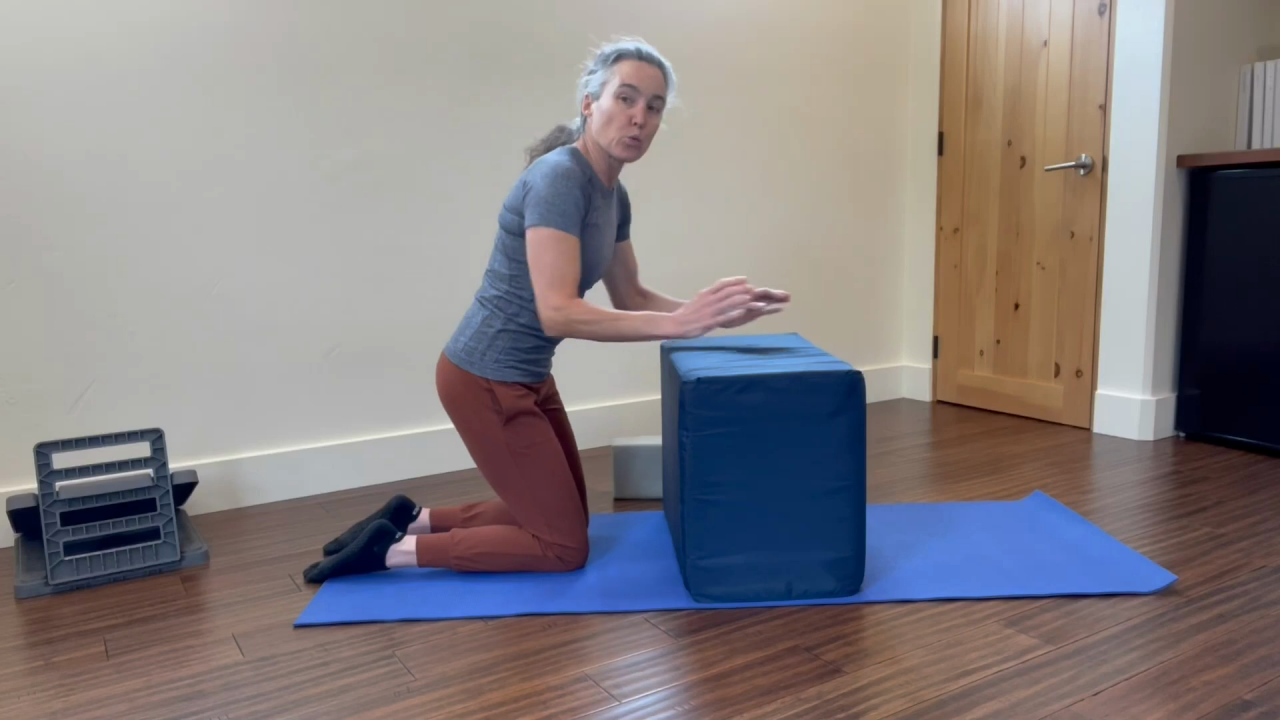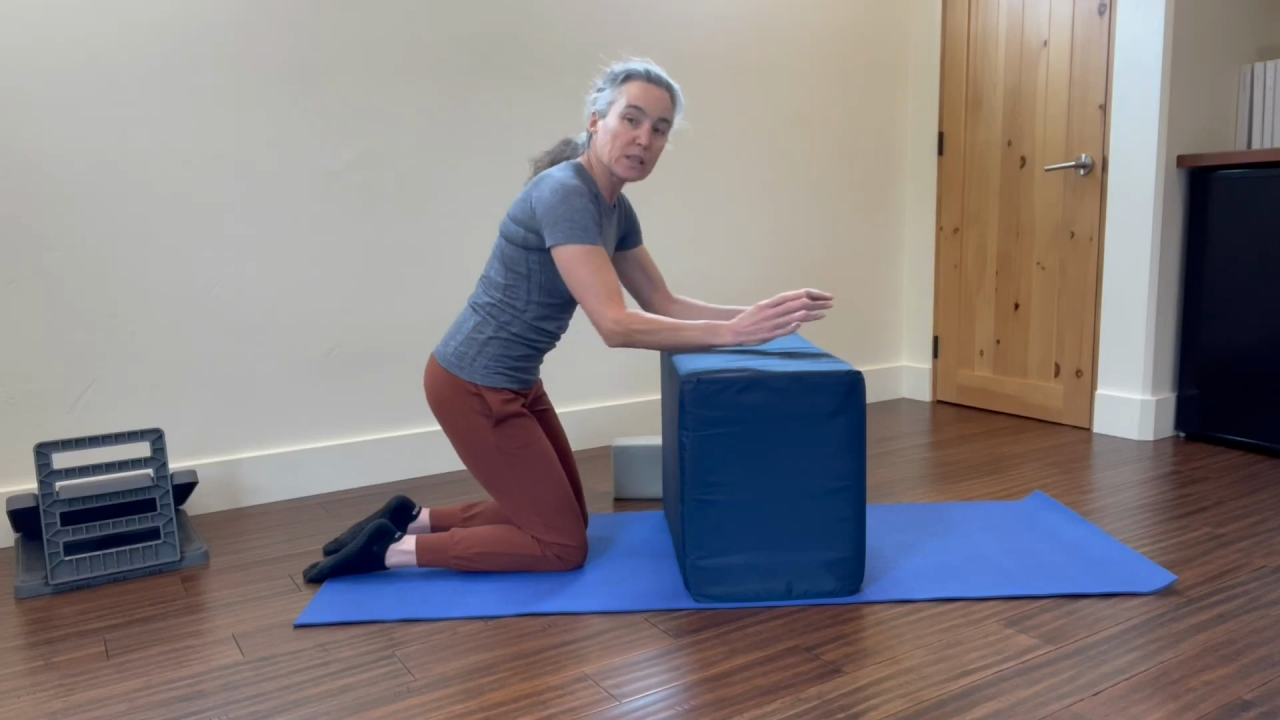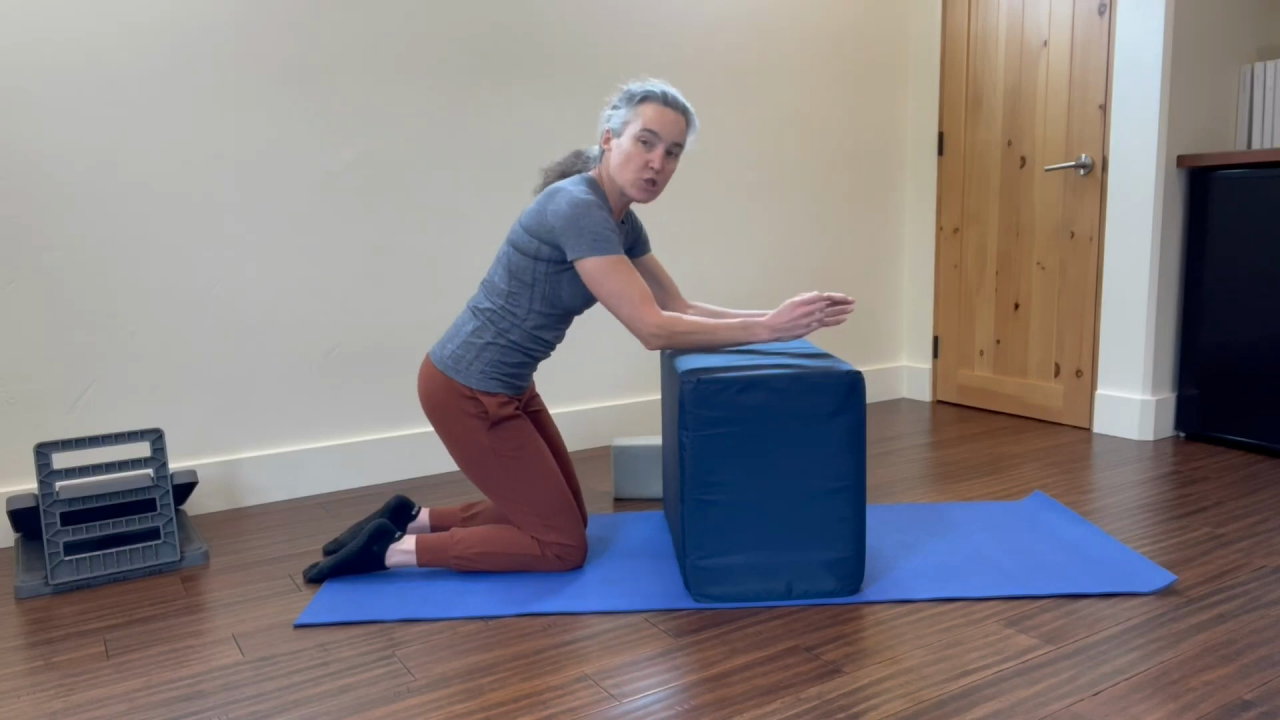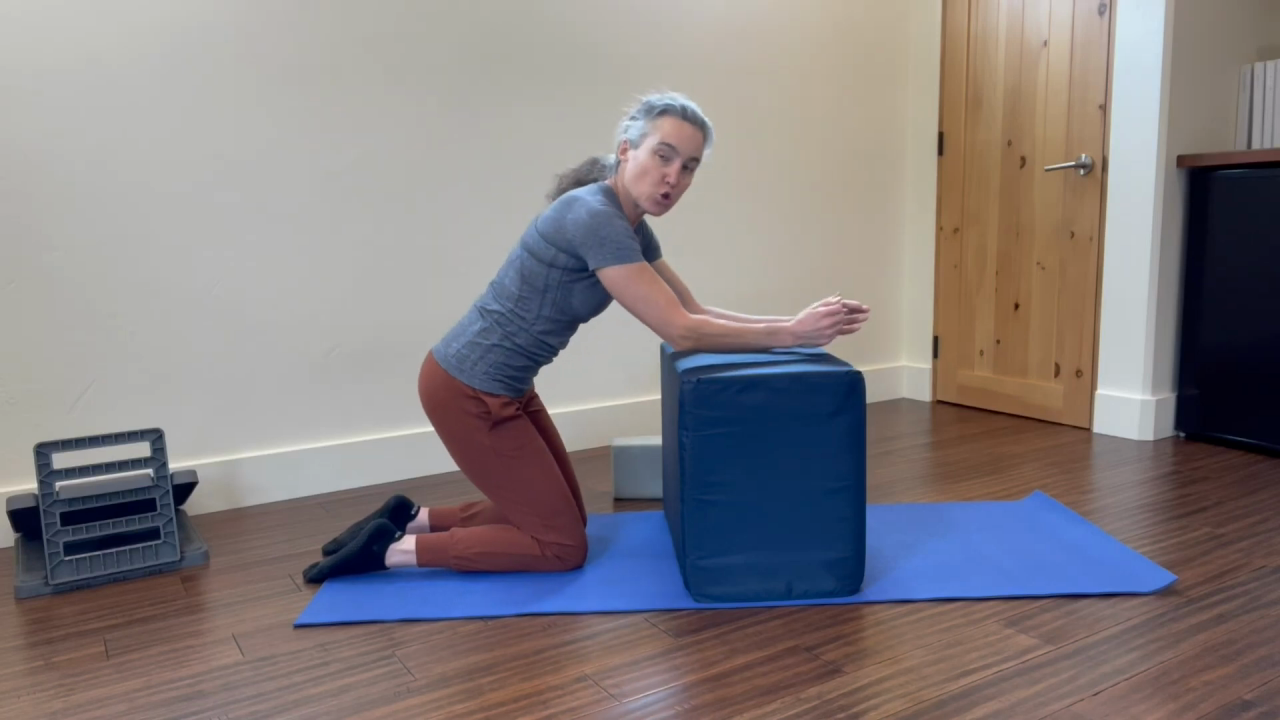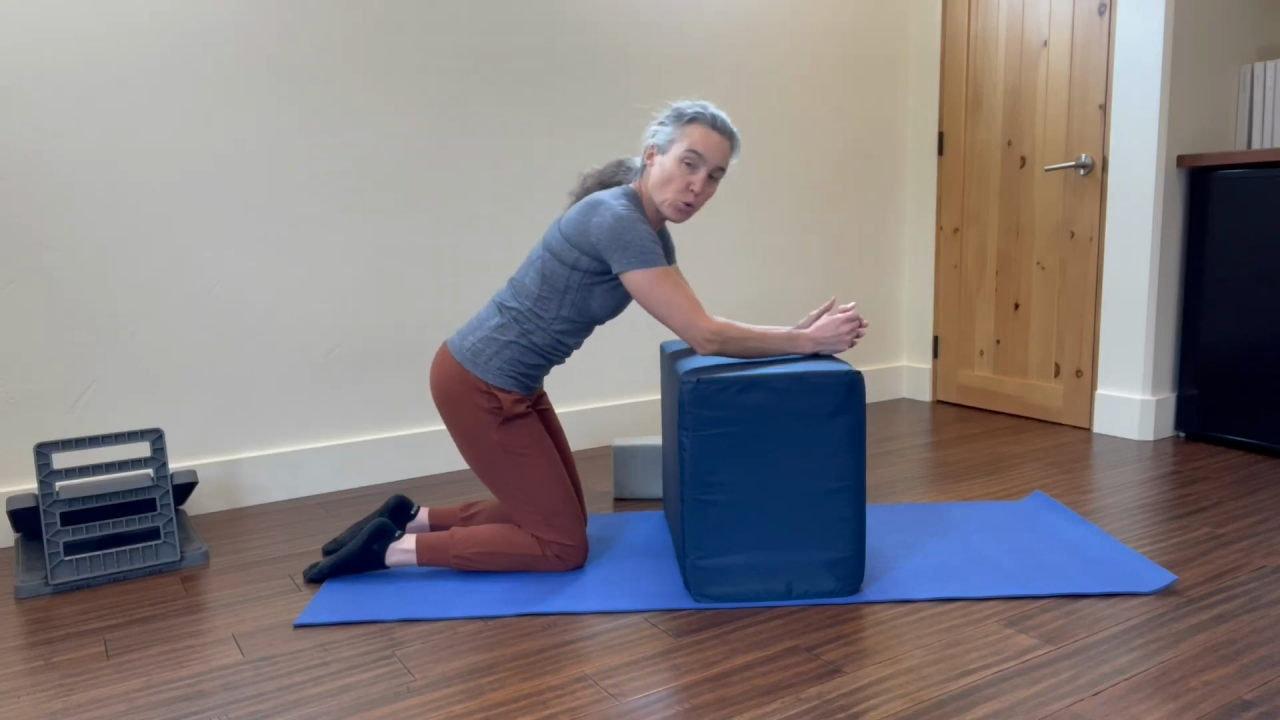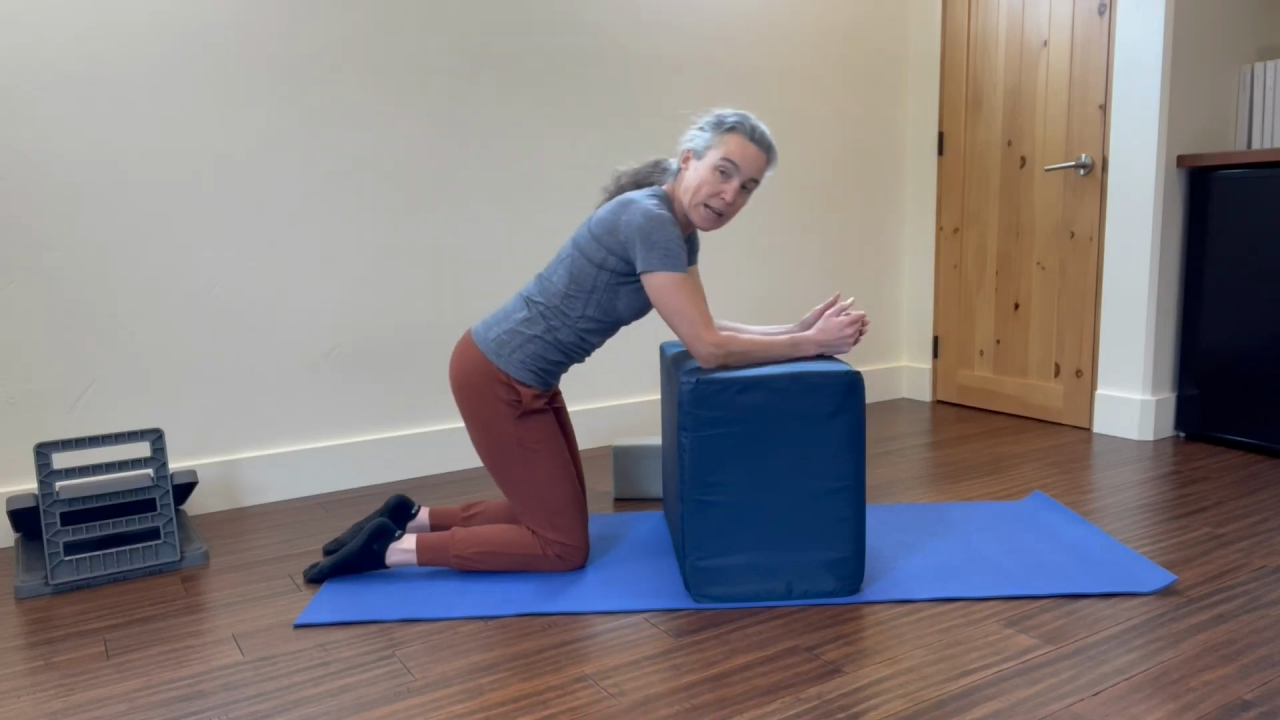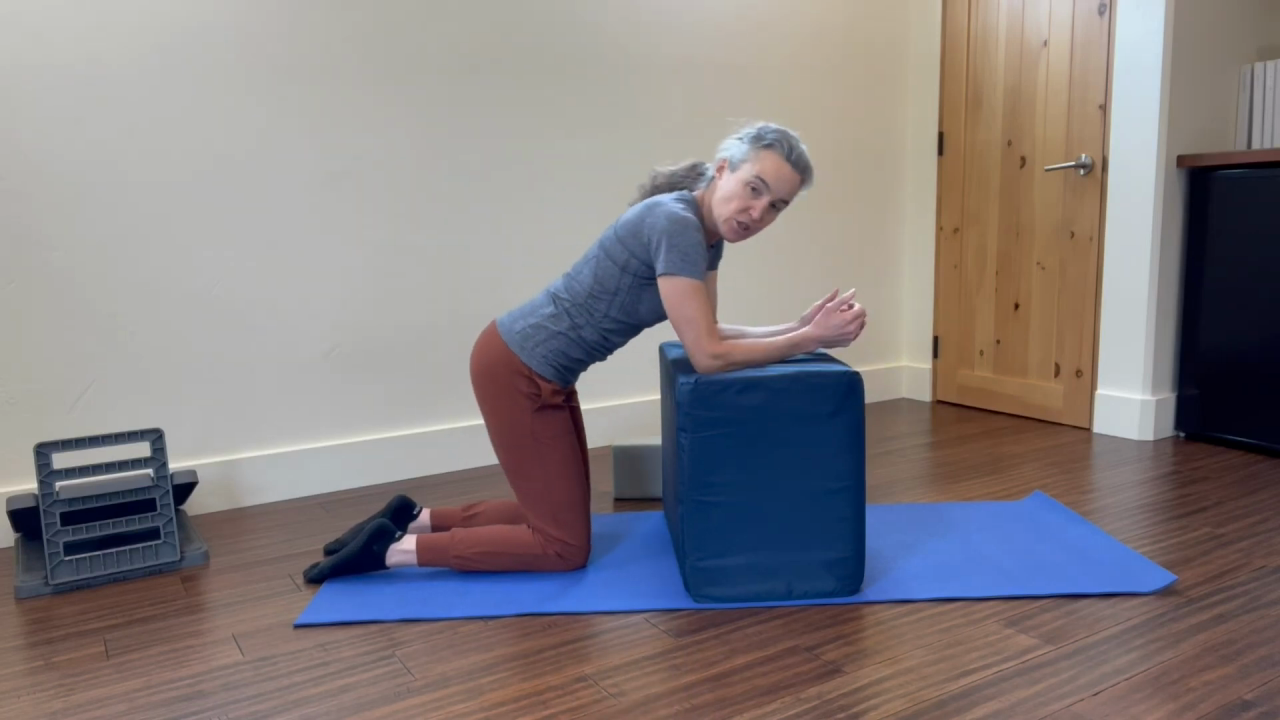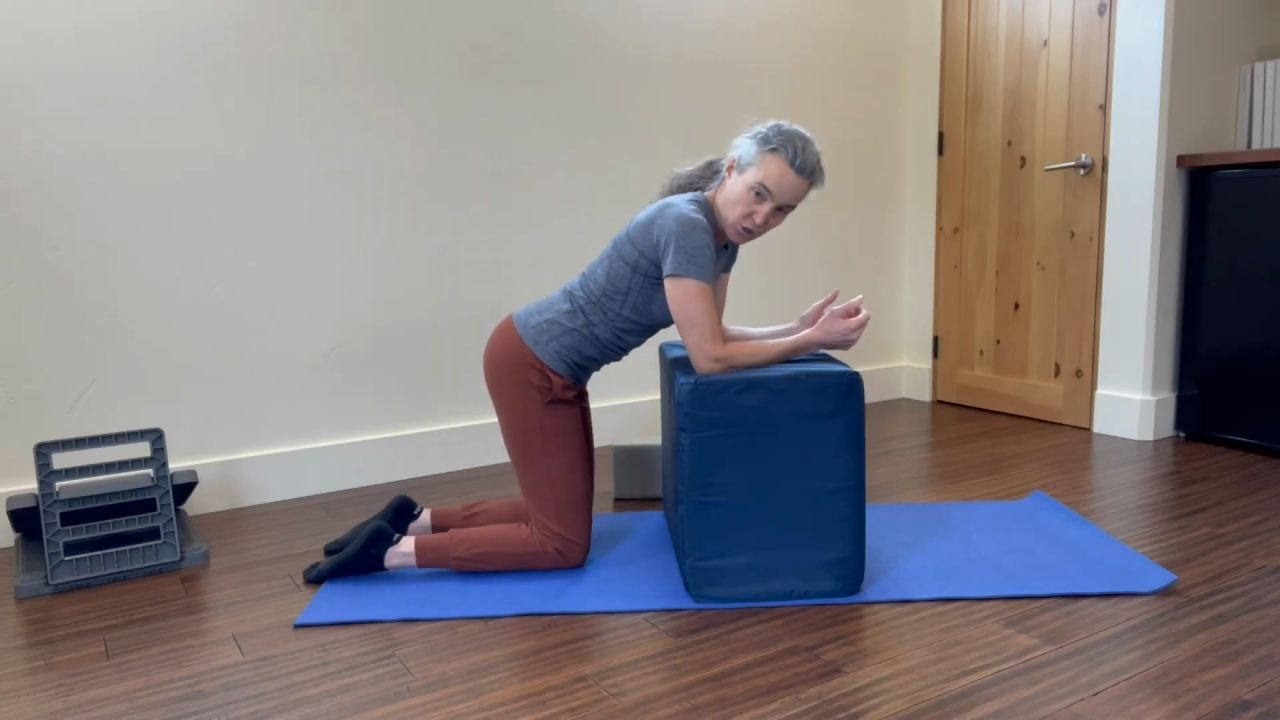
dt=0.2s
person 1, frame 1
left shoulder: (613, 194)
right shoulder: (558, 178)
left elbow: (628, 299)
right elbow: (557, 311)
left wrist: (714, 310)
right wrist: (673, 325)
left hip: (525, 377)
right hip: (487, 382)
left knee: (557, 518)
right knee: (564, 547)
left ankle: (416, 519)
right ankle: (395, 550)
person 1, frame 2
left shoulder: (616, 209)
right shoulder: (564, 193)
left elbow: (663, 305)
right elbow: (614, 325)
left wrist: (750, 318)
right wrist: (730, 333)
left hip: (513, 383)
right hip: (473, 388)
left knee: (557, 517)
right knee: (562, 546)
left ankle: (415, 520)
right ankle: (393, 549)
person 1, frame 3
left shoulder: (620, 222)
right shoulder: (576, 207)
left elbow: (677, 308)
right elbow: (652, 329)
left wrist: (777, 317)
right wrist: (766, 329)
left hip: (504, 387)
right hip: (466, 392)
left knee: (561, 517)
right knee: (562, 544)
left ankle: (414, 519)
right ankle: (393, 549)
person 1, frame 4
left shoulder: (629, 227)
right shoulder: (593, 217)
left elbow: (692, 312)
right elbow: (679, 333)
left wrist: (794, 322)
right wrist: (790, 334)
left hip: (502, 388)
right hip: (467, 391)
left knee: (558, 516)
right knee: (562, 545)
left ankle: (413, 519)
right ankle: (392, 549)
person 1, frame 5
left shoulder: (648, 231)
right shoulder: (616, 220)
left elbow: (700, 323)
right elbow: (703, 338)
left wrist: (800, 330)
right wrist: (807, 343)
left hip: (509, 384)
right hip: (477, 386)
left knee: (556, 515)
right knee: (563, 545)
left ankle: (412, 518)
right ankle: (394, 547)
person 1, frame 6
left shoulder: (678, 230)
right shoulder: (648, 220)
left elbow: (703, 330)
right elbow: (708, 350)
left wrist: (797, 329)
right wrist: (810, 345)
left hip: (521, 376)
right hip: (496, 378)
left knee: (556, 516)
right knee: (564, 546)
left ankle: (412, 518)
right ankle: (392, 548)
person 1, frame 7
left shoulder: (706, 234)
right shoulder: (676, 224)
left elbow: (707, 335)
right elbow: (708, 358)
left wrist: (797, 329)
right wrist: (811, 340)
left hip: (539, 370)
right hip: (516, 370)
left knee: (557, 518)
right knee: (564, 546)
left ankle: (414, 519)
right ankle: (392, 549)
person 1, frame 8
left shoulder: (722, 233)
right shoulder: (686, 226)
left elbow: (711, 334)
right elbow: (710, 360)
left wrist: (798, 328)
right wrist: (813, 342)
left hip: (552, 366)
right hip: (529, 364)
left knee: (558, 517)
right knee: (563, 544)
left ankle: (414, 519)
right ankle: (390, 551)
